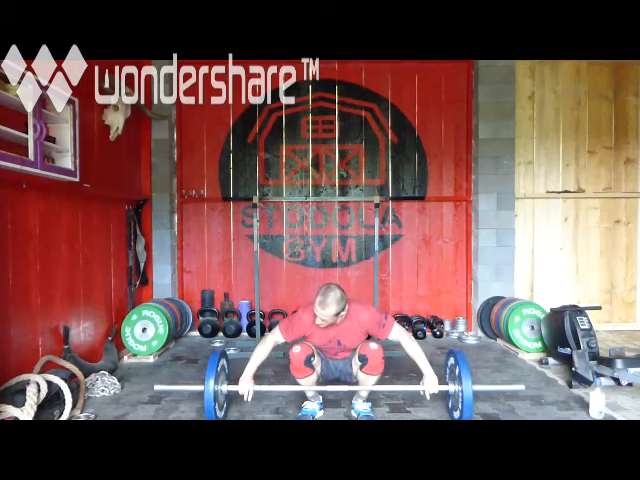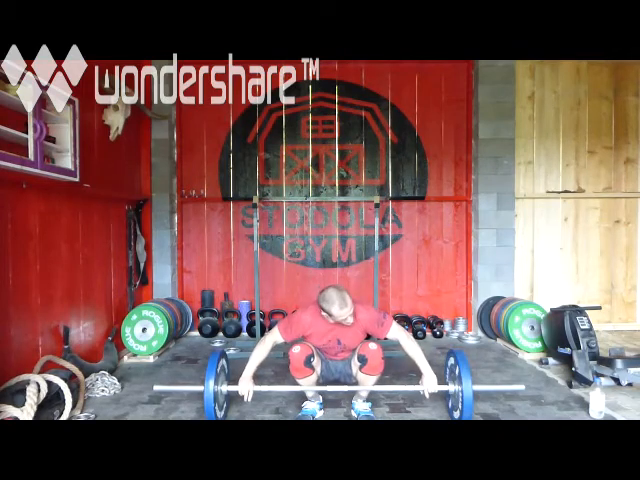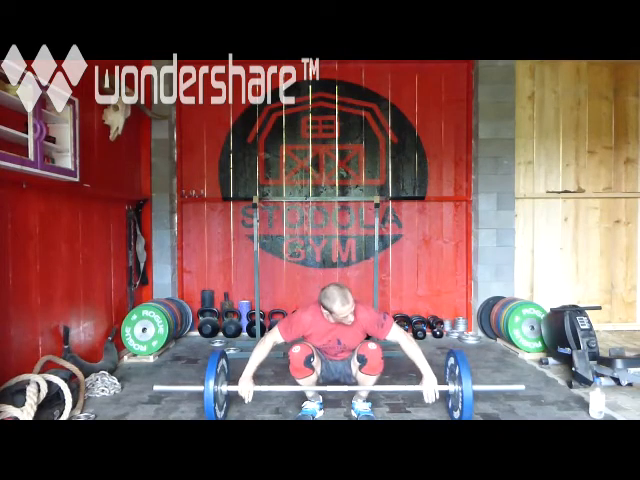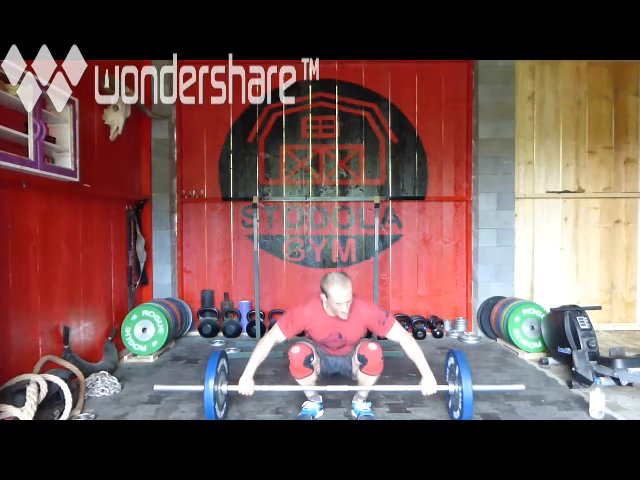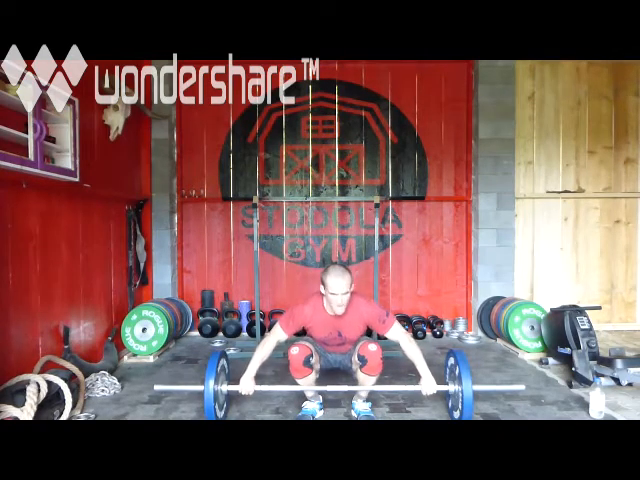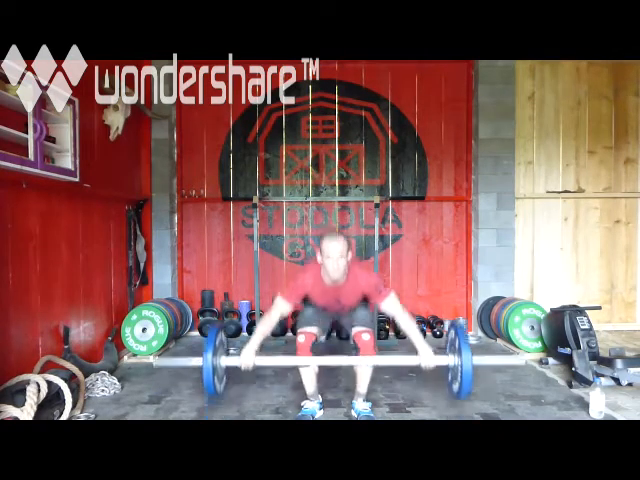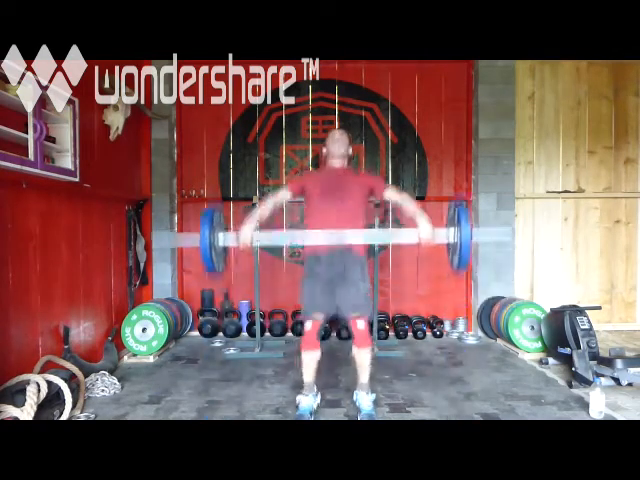
dt=0.4s
person 1, frame 1
left shoulder: (364, 315)
right shoulder: (305, 317)
left elbow: (404, 337)
right elbow: (270, 339)
left wrist: (428, 374)
right wrist: (247, 376)
left hip: (352, 364)
right hip: (321, 364)
left knee: (374, 351)
right knee: (298, 352)
left ankle: (360, 401)
right ankle: (313, 401)
person 1, frame 2
left shoulder: (364, 314)
right shoulder: (305, 317)
left elbow: (402, 335)
right elbow: (269, 339)
left wrist: (427, 373)
right wrist: (247, 376)
left hip: (352, 365)
right hip: (320, 365)
left knee: (373, 351)
right knee: (298, 352)
left ankle: (360, 401)
right ankle: (313, 401)
person 1, frame 3
left shoulder: (364, 314)
right shoulder: (305, 317)
left elbow: (402, 337)
right elbow: (269, 339)
left wrist: (428, 375)
right wrist: (246, 377)
left hip: (352, 366)
right hip: (320, 366)
left knee: (373, 350)
right knee: (297, 352)
left ankle: (360, 401)
right ankle: (313, 402)
person 1, frame 4
left shoulder: (366, 309)
right shoulder: (306, 311)
left elbow: (404, 337)
right elbow: (270, 339)
left wrist: (427, 375)
right wrist: (247, 376)
left hip: (352, 359)
right hip: (321, 358)
left knee: (373, 351)
right knee: (297, 353)
left ankle: (360, 401)
right ankle: (313, 401)
person 1, frame 5
left shoulder: (366, 308)
right shoulder: (306, 310)
left elbow: (403, 337)
right elbow: (272, 338)
left wrist: (426, 375)
right wrist: (249, 375)
left hip: (352, 354)
right hip: (320, 353)
left knee: (373, 352)
right knee: (296, 354)
left ankle: (360, 402)
right ankle: (313, 401)
person 1, frame 6
left shoulder: (364, 277)
right shoulder: (307, 277)
left elbow: (398, 310)
right elbow: (275, 311)
left wrist: (423, 348)
right wrist: (250, 348)
left hip: (356, 306)
right hip: (317, 306)
left knee: (365, 341)
right knee: (304, 341)
left ankle: (360, 402)
right ankle: (312, 402)
person 1, frame 7
left shoulder: (363, 179)
right shoulder: (310, 178)
left elbow: (397, 197)
right elbow: (276, 198)
left wrist: (421, 218)
right wrist: (251, 222)
left hip: (352, 258)
right hip: (318, 259)
left knee: (360, 326)
right knee: (311, 327)
left ankle: (363, 395)
right ankle: (308, 395)
